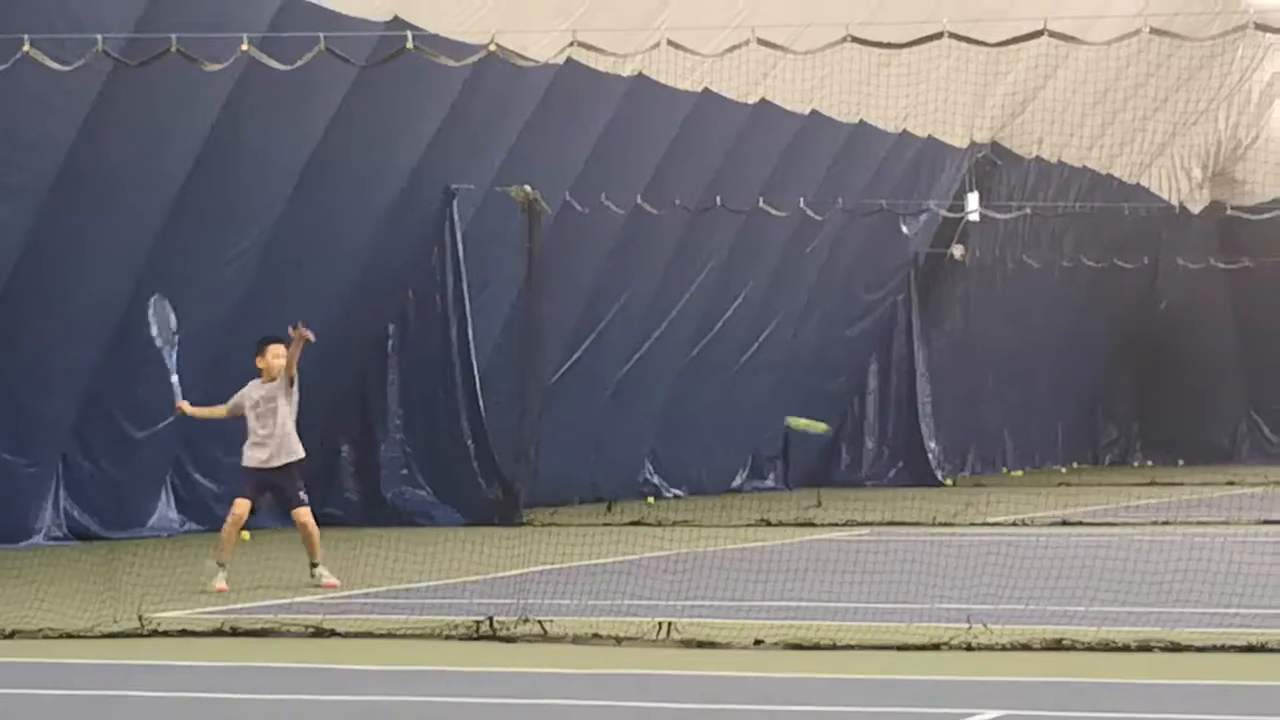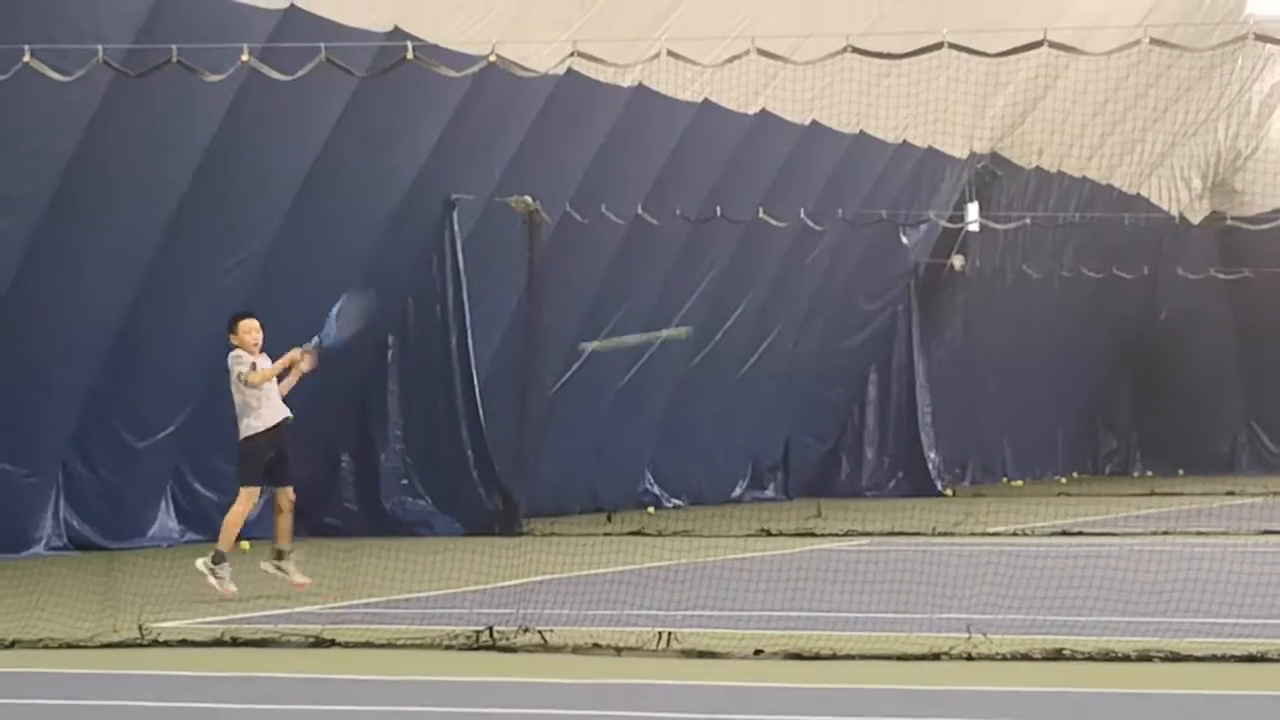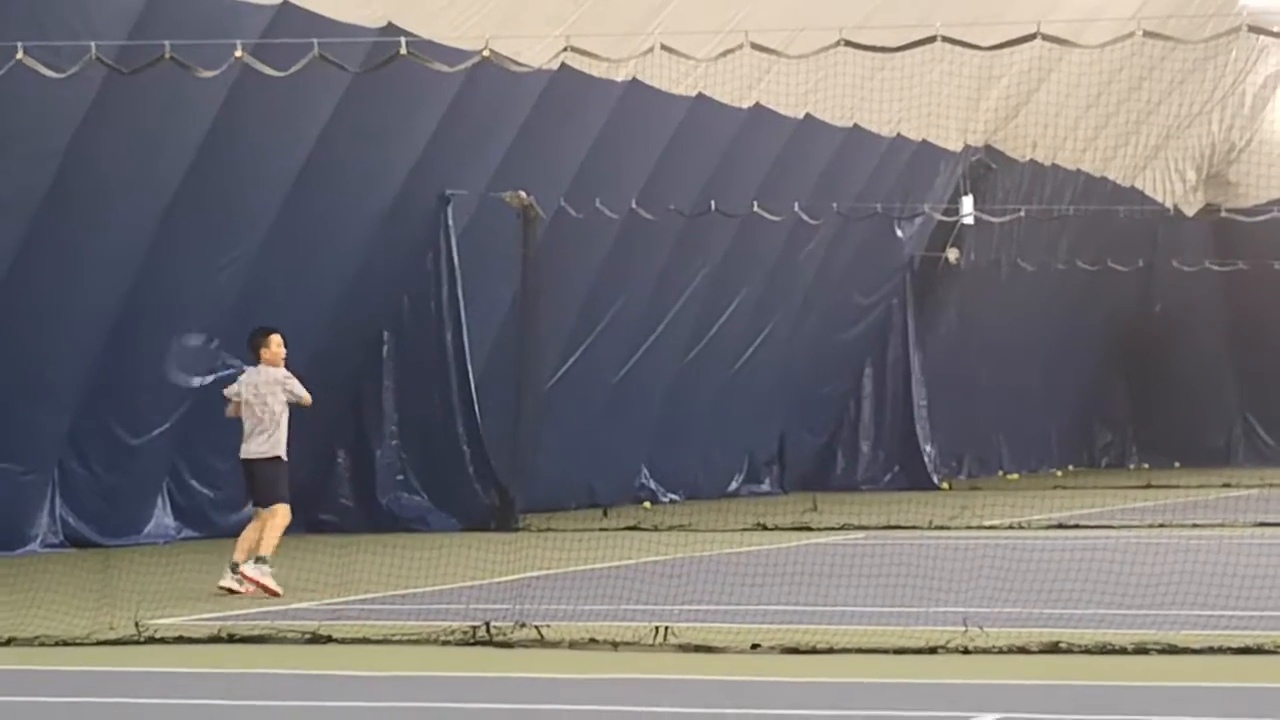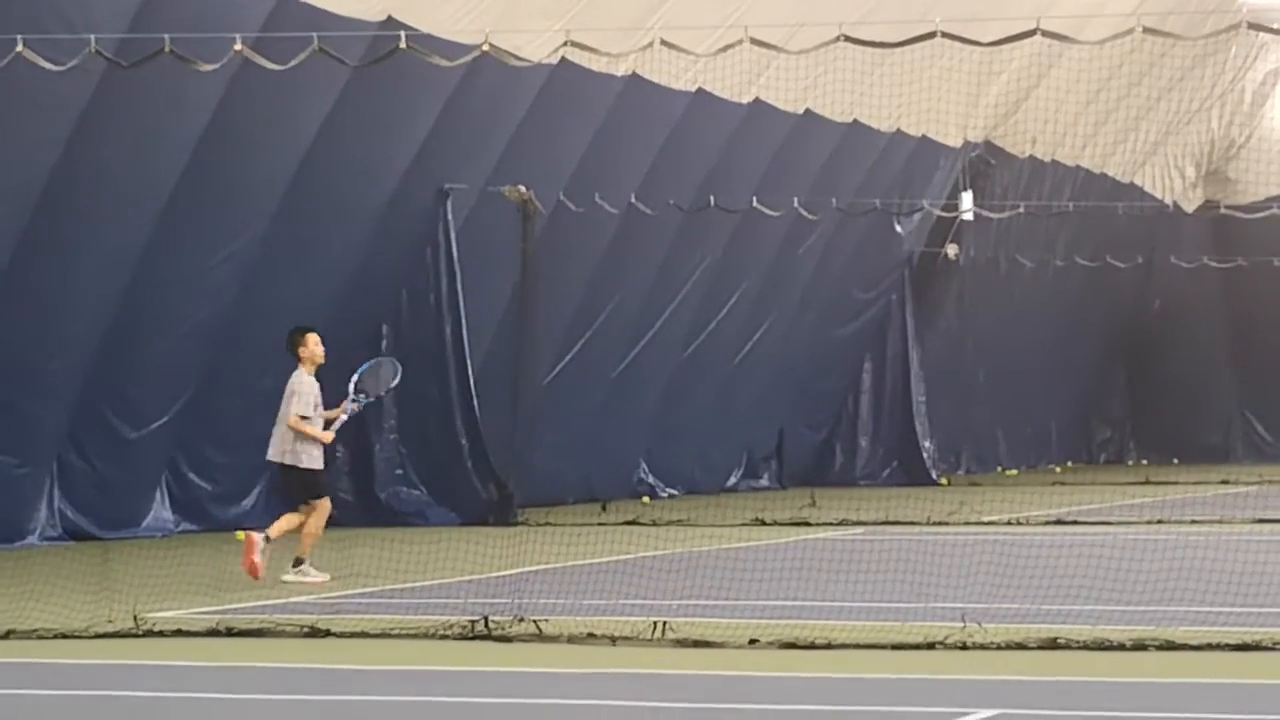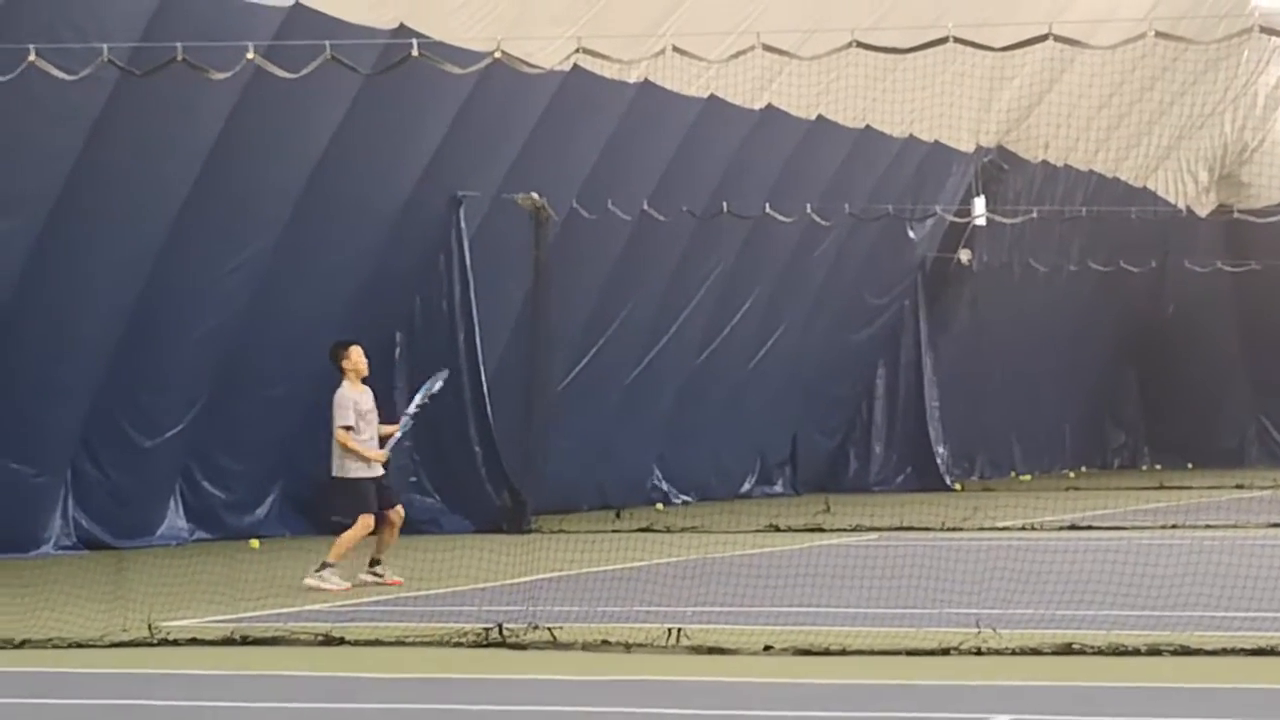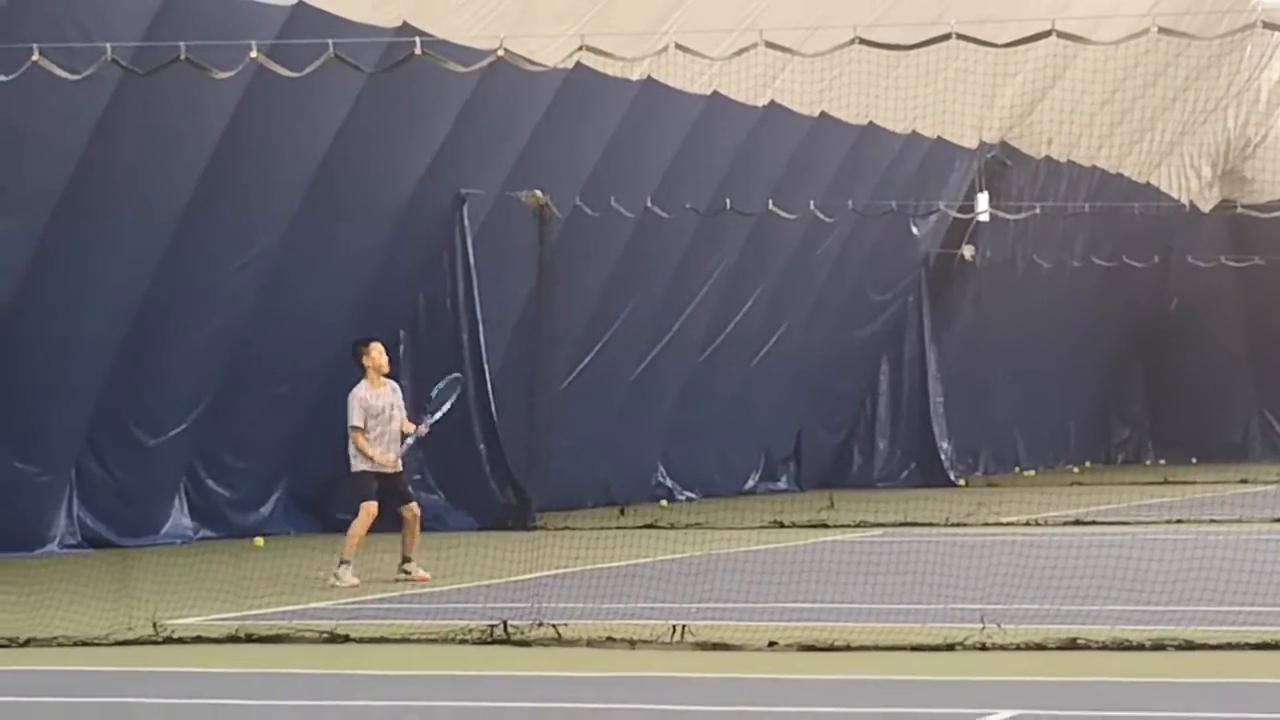
dt=0.4s
person 1, frame 1
left shoulder: (286, 381)
right shoulder: (249, 390)
left elbow: (292, 362)
right elbow: (228, 410)
left wrist: (298, 342)
right wrist: (192, 410)
left hip: (286, 463)
right hip: (253, 464)
left knee: (304, 520)
right knee: (237, 513)
left ankle: (317, 568)
right ankle: (220, 570)
person 1, frame 2
left shoulder: (265, 361)
right shoulder: (236, 358)
right elbow: (257, 379)
left wrist: (297, 370)
right wrist: (285, 360)
left hip: (275, 434)
right hip: (255, 435)
left knee: (286, 501)
right knee: (248, 499)
left ankle: (281, 560)
right ankle: (216, 562)
person 1, frame 3
left shoulder: (244, 379)
right shoulder: (280, 376)
left elbow: (232, 412)
right elbow: (306, 399)
left hip: (249, 456)
right hip: (268, 455)
left knee: (261, 517)
right knee: (280, 514)
left ankle: (233, 573)
right ankle: (257, 566)
person 1, frame 4
left shoulder: (304, 381)
right shoulder: (305, 384)
right elbow: (293, 421)
left wrist: (338, 412)
right wrist: (320, 436)
left hip: (289, 457)
right hip: (301, 458)
left knee: (303, 513)
right knee: (322, 508)
left ankle: (263, 538)
right ankle: (299, 567)
person 1, frame 5
left shoulder: (366, 392)
right shoulder: (345, 396)
right elbow: (341, 436)
left wrist: (395, 428)
right wrist: (368, 454)
left hip: (373, 470)
right hip: (352, 471)
left knee: (396, 516)
right knee: (365, 525)
left ankle: (375, 568)
right ankle: (322, 572)
person 1, frame 6
left shoulder: (394, 388)
right shoulder: (358, 395)
right elbow: (356, 435)
left wrist: (415, 429)
right wrist: (378, 459)
left hip: (392, 466)
right hip: (365, 466)
left knee: (411, 514)
right knee: (368, 512)
left ankle: (407, 565)
right ankle: (343, 568)
